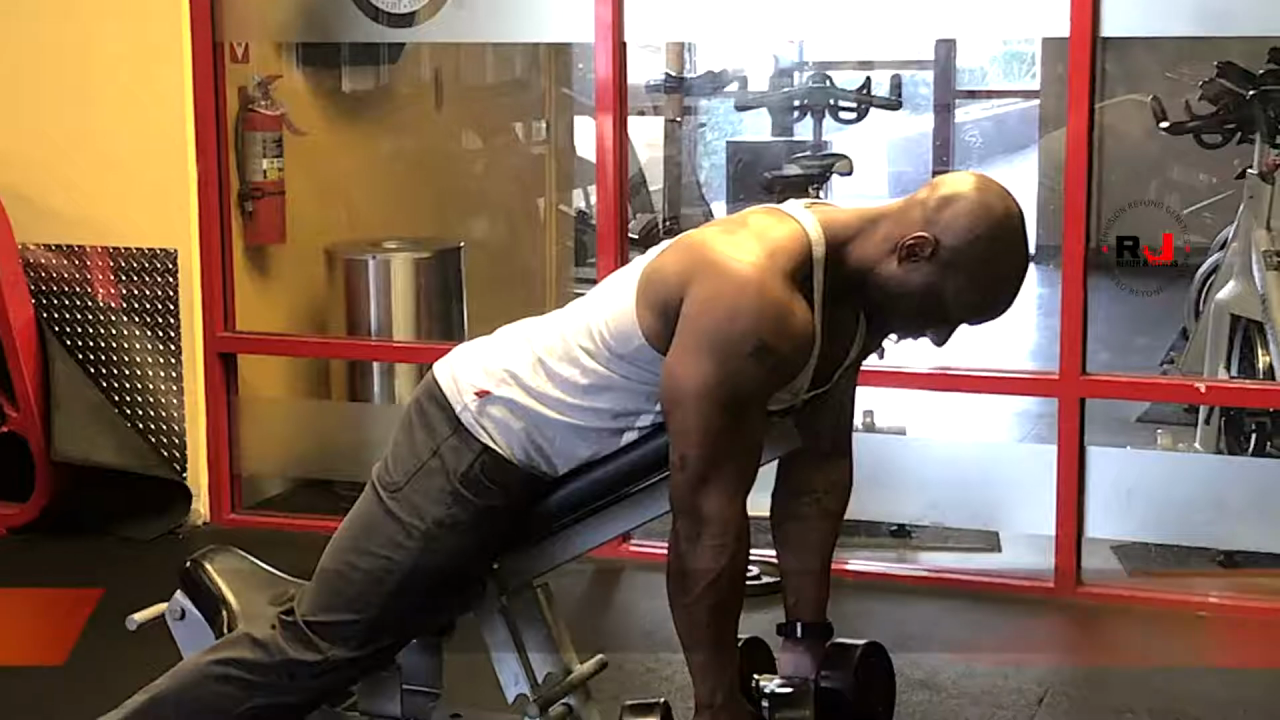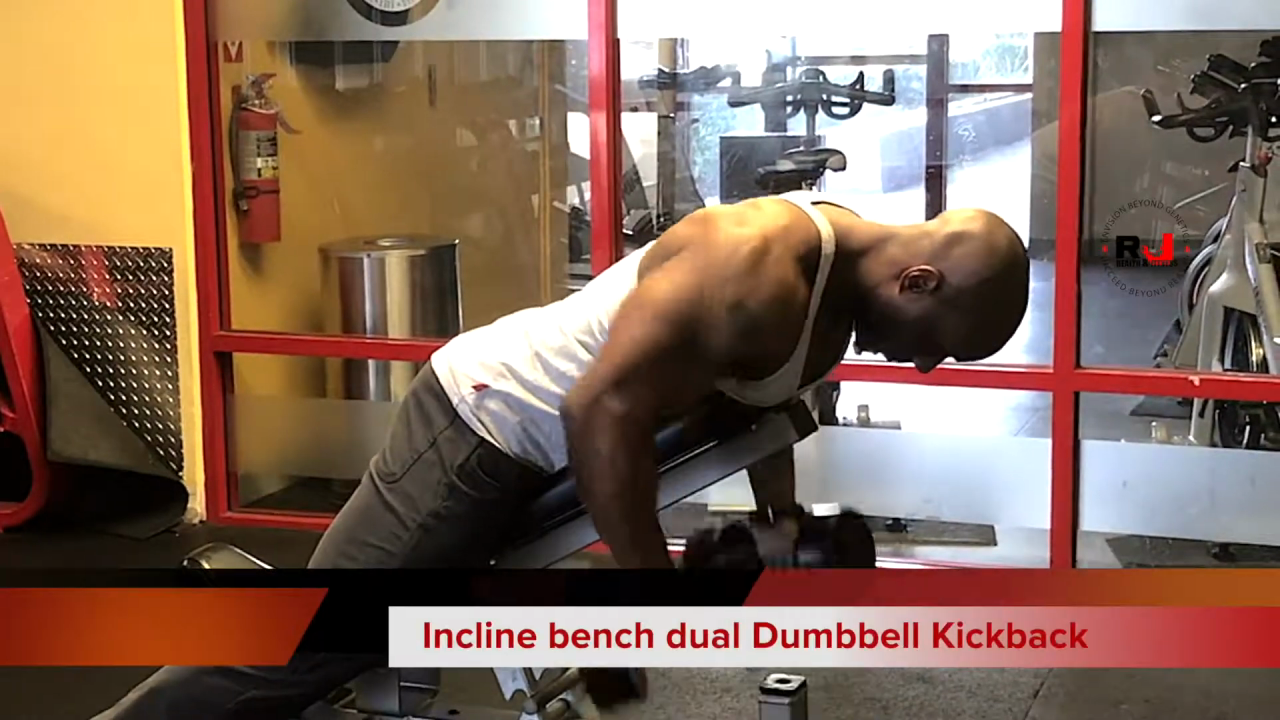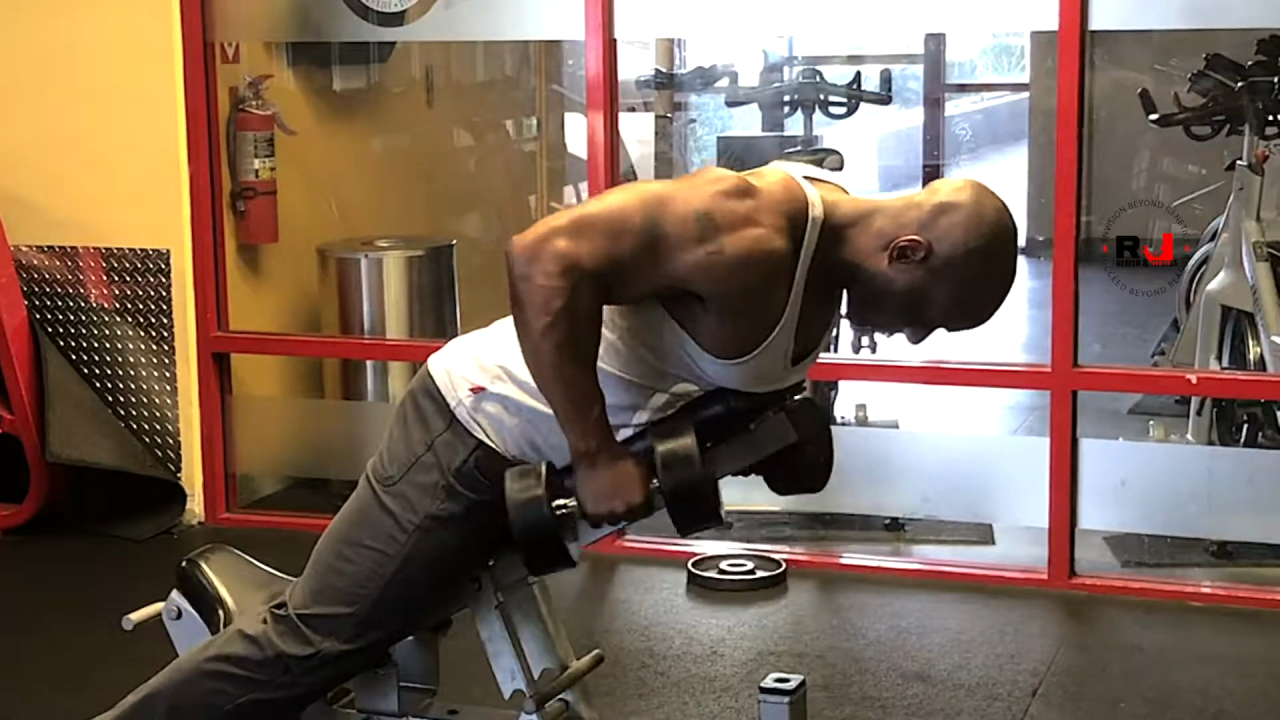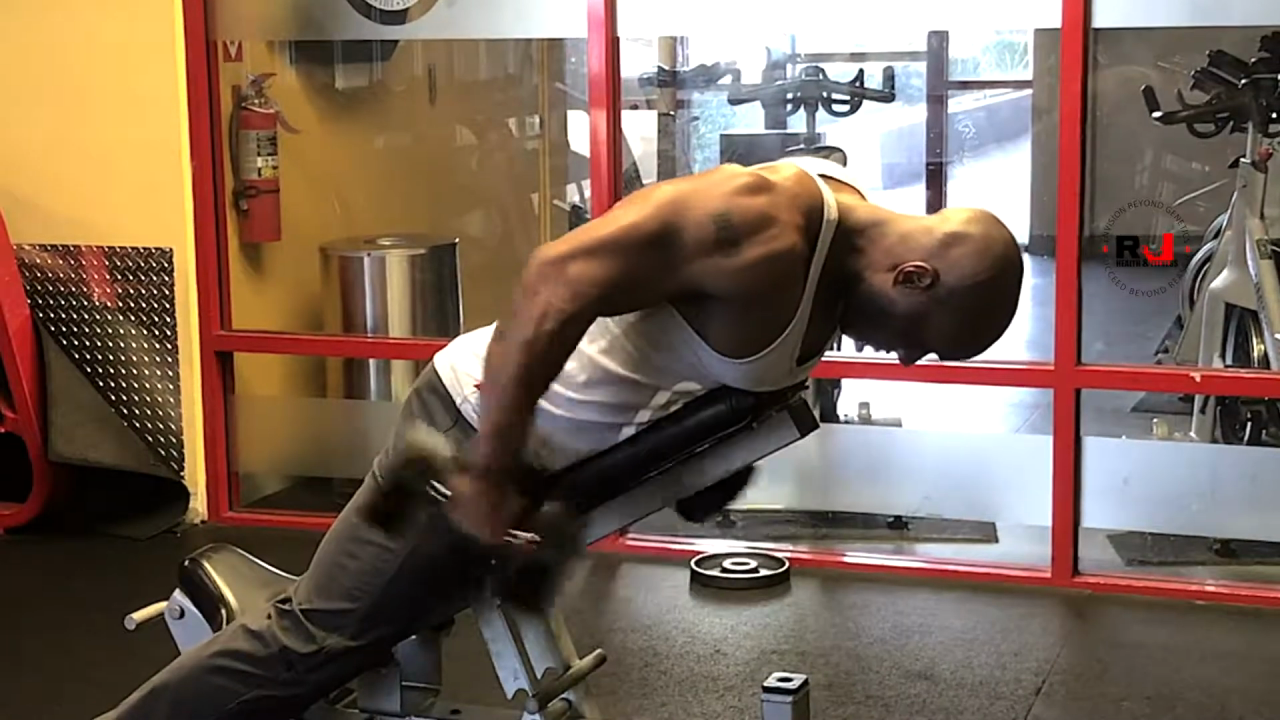
dt=0.7s
person 1, frame 1
left shoulder: (855, 283)
right shoulder: (756, 296)
left elbow: (818, 464)
right elbow: (705, 516)
left wrist: (807, 637)
left hip: (545, 443)
right hip: (486, 431)
left knee: (393, 618)
right knee: (320, 643)
person 1, frame 2
left shoulder: (845, 276)
right shoulder: (760, 269)
left elbow: (762, 394)
right elbow: (601, 411)
left wrist: (780, 520)
left hip: (534, 444)
right hip: (486, 422)
right knee: (317, 639)
person 1, frame 3
left shoulder: (834, 238)
right shoulder: (749, 229)
right elbow: (546, 257)
right wrist: (597, 454)
left hip: (535, 444)
right hip: (485, 427)
right knee: (313, 638)
person 1, frame 4
left shoulder: (845, 242)
right shoulder: (768, 228)
right elbow: (561, 277)
right wrist: (489, 471)
left hip: (564, 442)
right hip: (494, 421)
left knee: (388, 618)
right knee: (319, 637)
